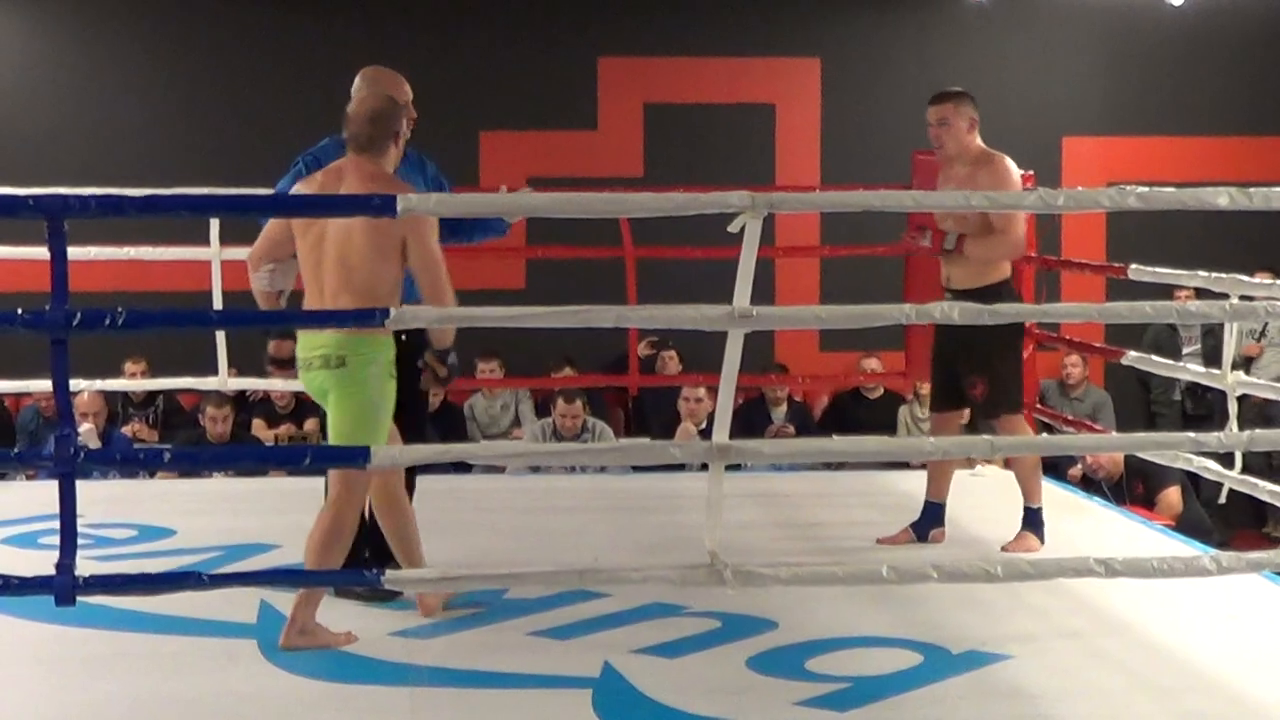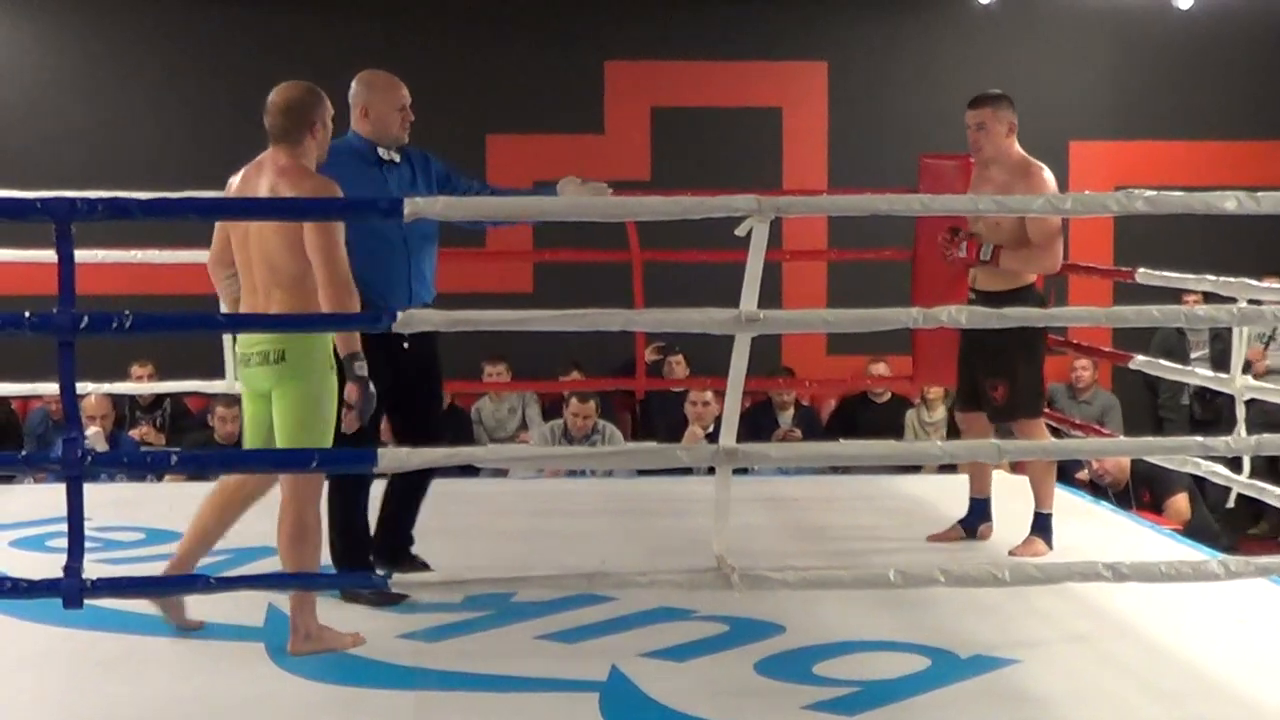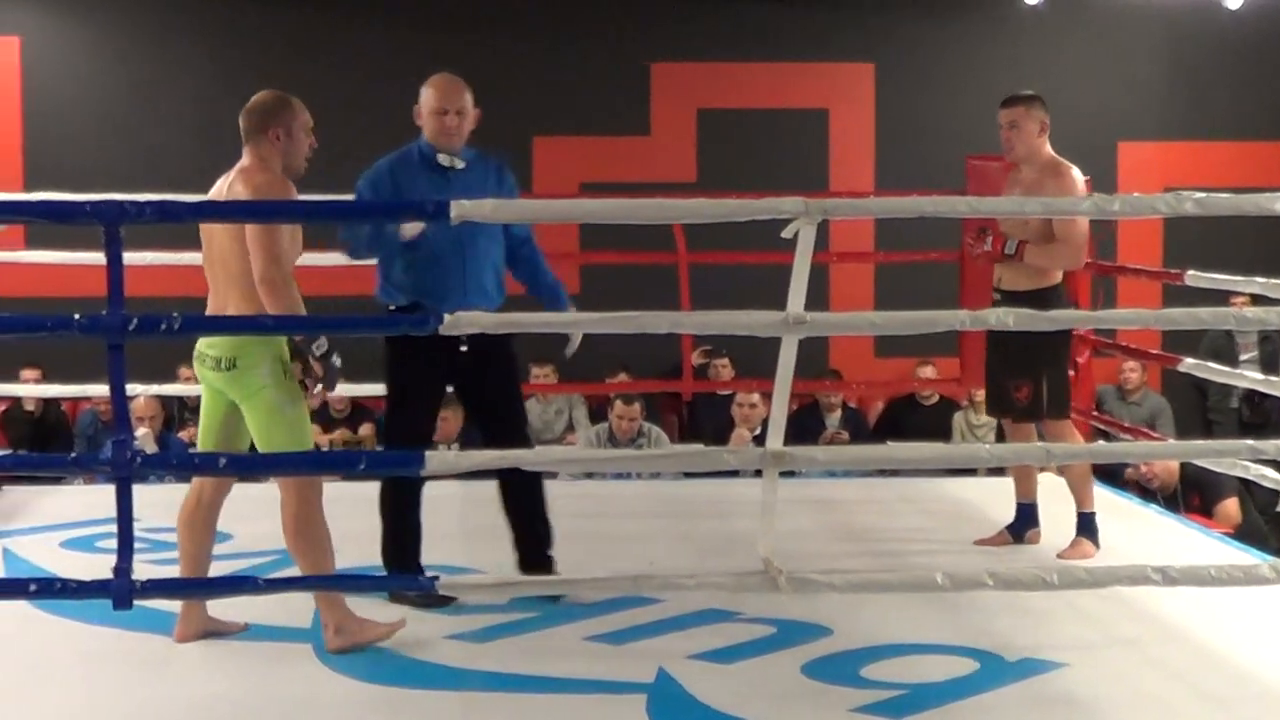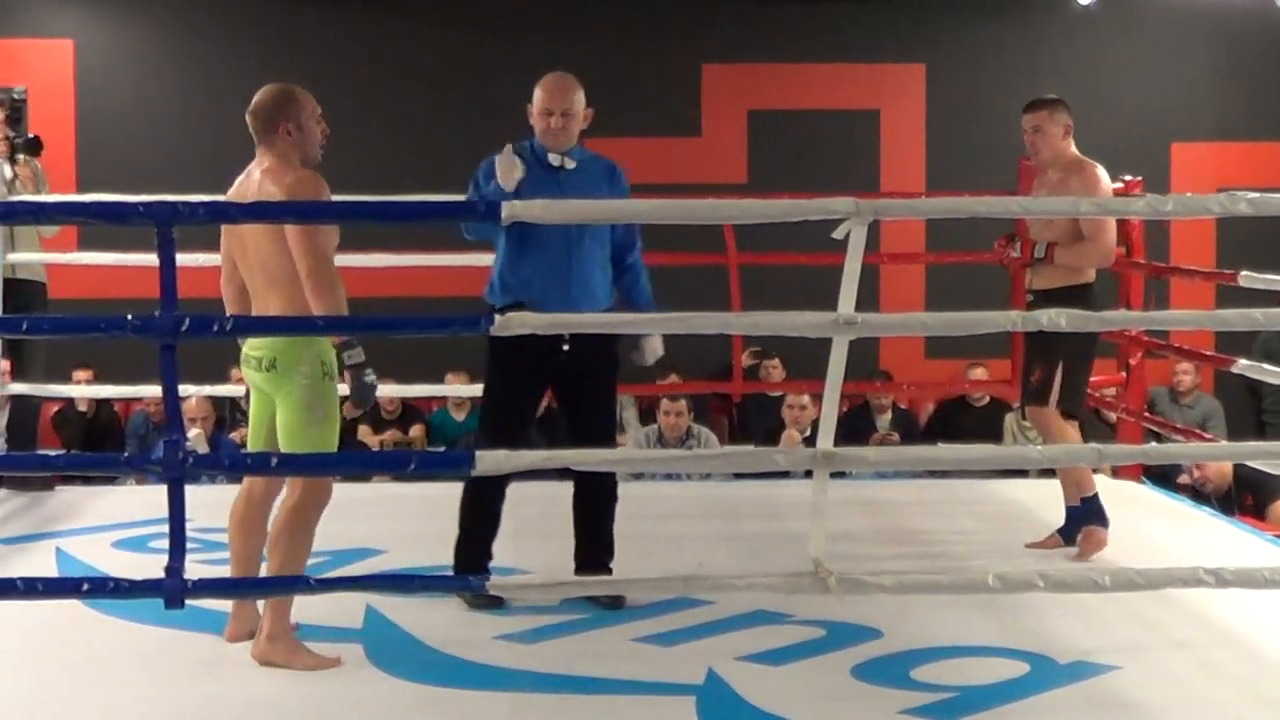
dt=0.4s
person 1, frame 1
left shoulder: (307, 190)
right shoulder: (404, 202)
left elbow: (261, 263)
right elbow: (436, 294)
right wrist: (444, 351)
left hip: (313, 349)
right hip: (362, 353)
left knee: (387, 466)
right knee: (347, 491)
left ankle: (424, 586)
right ankle: (301, 621)
person 1, frame 2
left shoulder: (240, 184)
right shoulder: (315, 191)
left elbow: (222, 265)
right elbow: (335, 289)
right wrist: (358, 368)
left hip: (250, 345)
right hip: (298, 348)
left knee: (249, 474)
right knee: (304, 486)
left ankle: (175, 575)
right ankle: (306, 627)
person 1, frame 3
left shoulder: (221, 188)
right shoulder: (270, 186)
right elbow: (269, 281)
right wrist: (316, 345)
left hip: (214, 348)
right hip: (253, 351)
left knee: (210, 482)
right knee: (301, 485)
left ankle: (191, 613)
right ankle: (338, 621)
person 1, frame 4
left shoulder: (241, 187)
right shoulder: (300, 182)
left elbow: (232, 284)
right elbow: (318, 278)
right wrist: (353, 354)
left hip: (259, 347)
right hip: (300, 349)
left knee: (261, 480)
right knee: (308, 490)
left ankle: (242, 613)
right ankle: (274, 633)
person 2, frame 1
left shoulder: (417, 165)
right shoulder: (323, 162)
left elbow: (448, 224)
left wrist: (501, 218)
left hip: (404, 321)
left knee: (408, 438)
left ankle: (387, 551)
right ankle: (347, 565)
person 2, frame 2
left shoulder: (421, 166)
right shoulder: (328, 167)
left elbow: (481, 202)
left wrist: (554, 196)
left hip: (413, 327)
right hip: (357, 330)
left knee: (425, 441)
right knee: (356, 450)
left ankle: (393, 546)
right ankle: (354, 569)
person 2, frame 3
left shoulder: (495, 175)
right shoulder: (390, 174)
left elbow: (520, 249)
right elbow: (356, 241)
left wrist: (559, 303)
right wrist: (398, 231)
left hip: (485, 332)
right hip: (418, 333)
left knee: (514, 445)
right knee: (408, 455)
left ankle: (536, 559)
right ankle: (404, 573)
person 2, frame 4
left shoulder: (609, 176)
right shoulder: (501, 168)
left elbow: (628, 258)
right elbow: (476, 227)
left wrist: (647, 321)
right wrist: (503, 190)
left hip: (591, 335)
right hip: (521, 332)
left knee: (597, 456)
right knee: (496, 451)
left ankle: (594, 569)
right ankle: (471, 570)
person 3, frame 1
left shoulder: (998, 169)
right shoulder: (947, 173)
left elbow: (1013, 243)
left wrist: (947, 241)
right wrist: (930, 241)
left hip: (991, 303)
right hip: (954, 303)
left knee: (1006, 415)
right knee: (944, 415)
left ankle: (1033, 521)
right ankle: (931, 519)
person 3, frame 2
left shoulder: (1035, 179)
right shoulder: (981, 173)
left elbow: (1051, 259)
left wrist: (984, 253)
right wrist: (960, 244)
left hip: (1015, 308)
right hip: (978, 304)
left knee: (1026, 420)
right knee: (970, 414)
left ankle: (1042, 527)
right ankle: (977, 515)
person 3, frame 3
left shoulder: (1063, 179)
right shoulder: (1015, 176)
left elbow: (1074, 254)
left wrist: (1008, 248)
right wrist: (988, 245)
left hip: (1040, 308)
right hip: (1006, 305)
left knee: (1054, 421)
right knee: (1013, 419)
left ankle: (1087, 527)
right ankle: (1025, 520)
person 3, frame 4
left shoulder: (1088, 177)
right shoulder: (1043, 180)
left elbow: (1103, 251)
left wrist: (1038, 251)
right wrist: (1016, 252)
left hip: (1072, 305)
right hip: (1042, 304)
left knee: (1045, 412)
right knee: (1057, 416)
left ankle: (1094, 513)
right ankle: (1075, 520)
